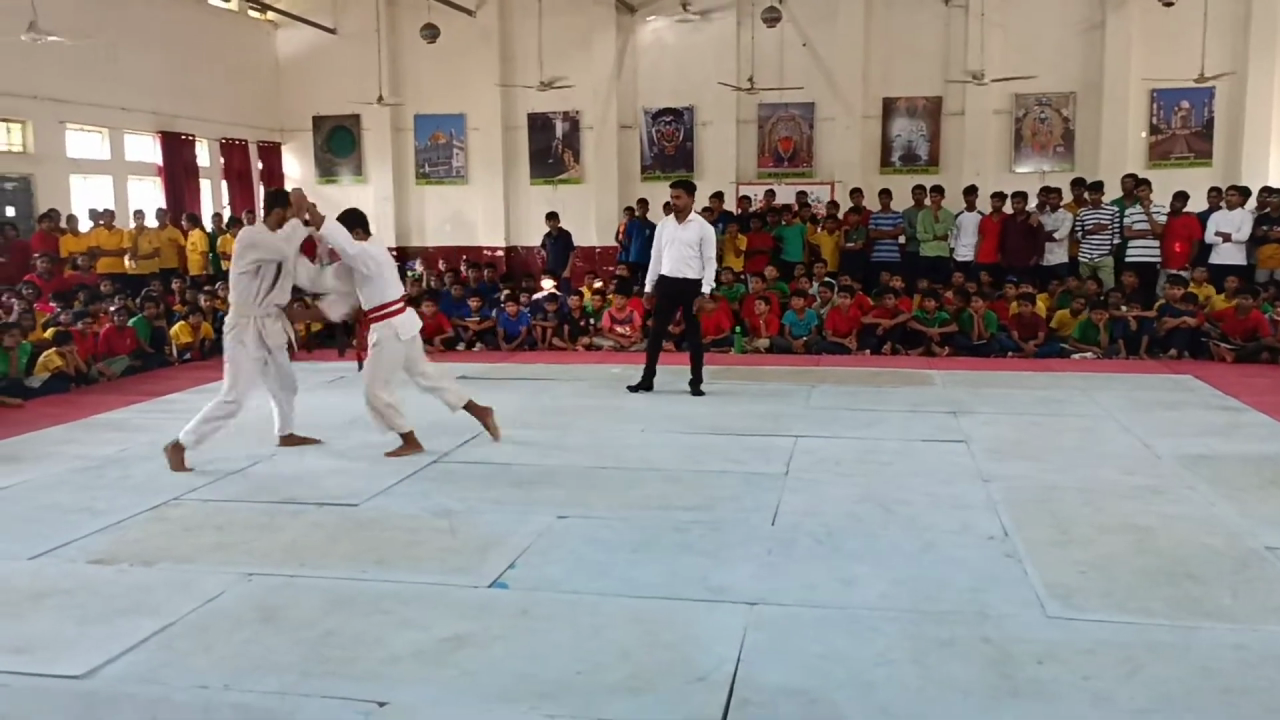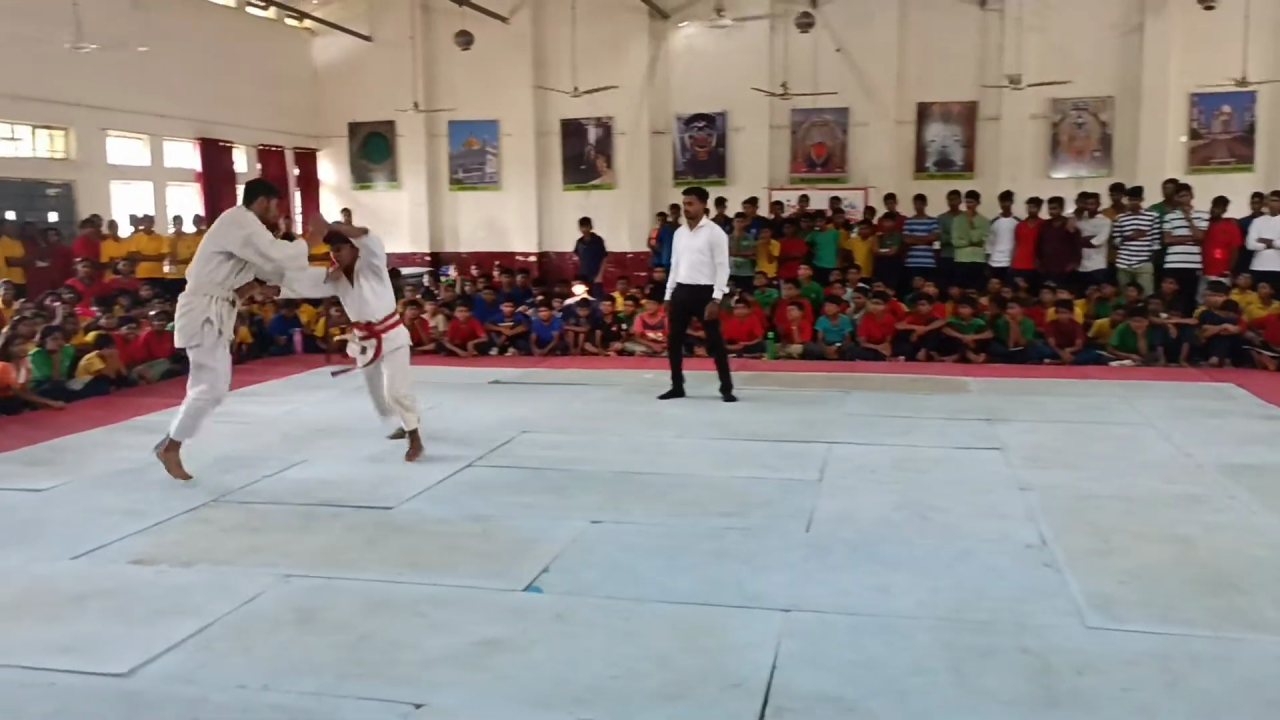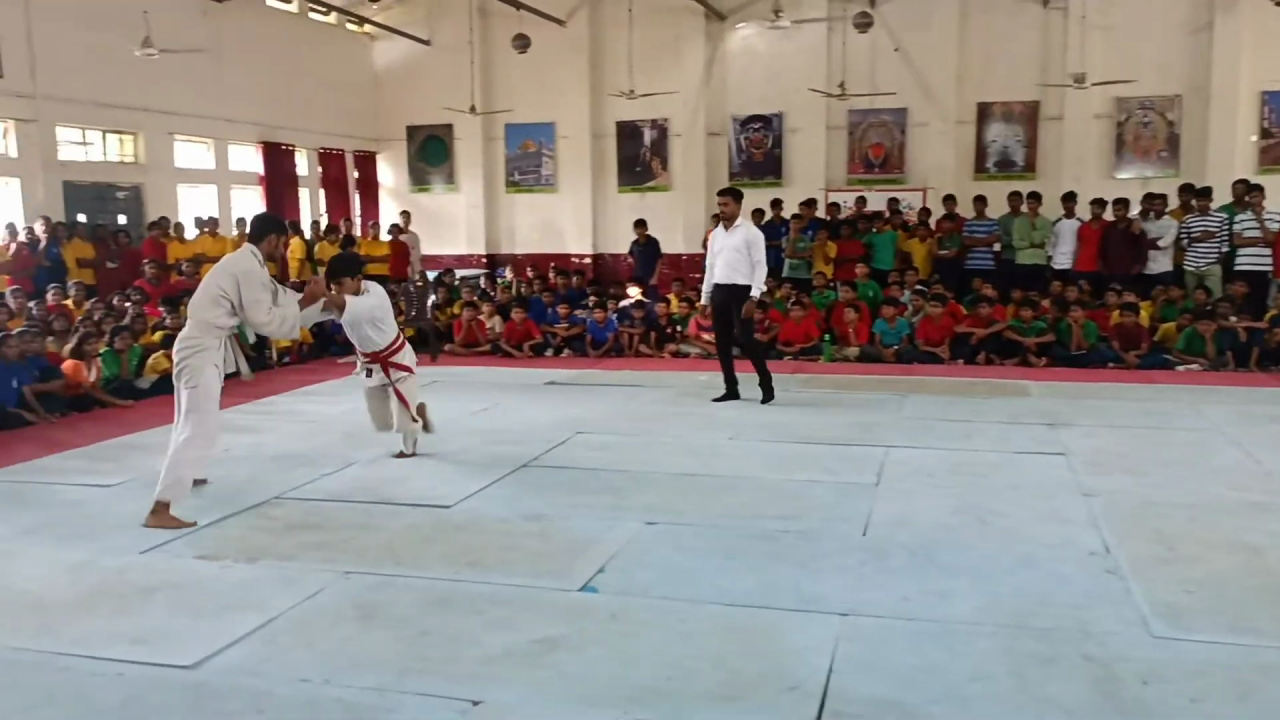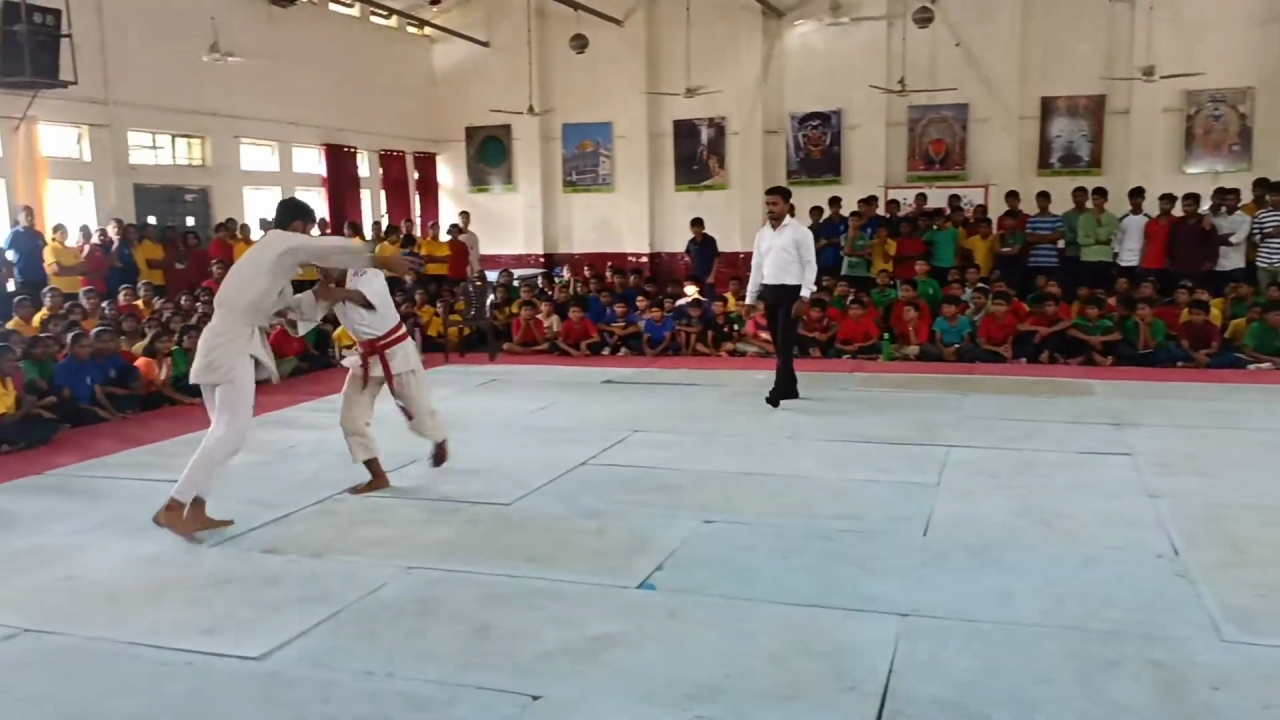
dt=0.3s
person 1, frame 1
left shoulder: (280, 243)
right shoulder: (251, 236)
left elbow: (311, 277)
right elbow: (287, 246)
right wrist: (298, 216)
left hip: (269, 324)
right hip: (245, 327)
left knee: (285, 385)
right knee: (233, 398)
left ankle: (286, 434)
right ankle: (178, 445)
person 1, frame 2
left shoulder: (247, 231)
right shoulder: (237, 221)
left elbow: (275, 268)
right elbow: (280, 257)
right wrist: (309, 242)
left hip: (215, 311)
right hip: (202, 311)
left knee: (213, 385)
right knee: (211, 387)
left ankle: (168, 443)
right ankle: (172, 446)
person 1, frame 3
left shoulder: (243, 261)
right shoulder: (250, 269)
left elbow: (277, 299)
right elbow: (266, 323)
right wrist: (306, 300)
left hip: (199, 344)
right hip: (204, 348)
left knee: (192, 421)
right knee: (200, 430)
left ankle: (181, 476)
right ankle: (161, 510)
person 1, frame 4
left shoulder: (270, 249)
right shoulder: (285, 243)
left elbow: (280, 299)
right elbow: (329, 248)
right wrist: (378, 259)
left hip: (224, 338)
right hip: (230, 344)
left knee: (228, 428)
right knee: (231, 432)
left ankle: (196, 509)
right ankle: (175, 507)
person 2, frame 1
left shoulder: (368, 253)
right shoulder: (370, 254)
left elbow: (335, 237)
left wrist: (312, 214)
left hip: (394, 326)
right hip: (390, 326)
left knee: (376, 390)
right knee: (426, 375)
left ankle: (411, 442)
right ankle: (480, 411)
person 2, frame 2
left shoulder: (371, 262)
right shoulder: (333, 277)
left elbow: (370, 240)
right elbow: (298, 282)
left wrist: (332, 227)
left hip: (391, 338)
right hip: (365, 342)
left knee: (396, 390)
right knee: (381, 395)
left ankle: (414, 438)
right ankle: (410, 422)
person 2, frame 3
left shoulder: (375, 295)
right shoulder: (336, 299)
left elbow: (349, 307)
left hip: (397, 359)
right hip: (369, 364)
left knee: (404, 420)
right knee: (383, 420)
left ankle: (408, 447)
right ankle: (417, 410)
person 2, frame 4
left shoulder: (368, 277)
right shoulder: (327, 290)
left elbow: (373, 299)
right elbow: (303, 309)
left wrist: (341, 295)
left hip: (396, 352)
right hip: (366, 358)
left knee: (419, 412)
right knee: (352, 420)
left ankle: (440, 441)
right ankle: (379, 478)
person 3, frame 1
left shoulder: (703, 228)
right shoulder: (664, 225)
left elbow: (709, 262)
right elbow: (656, 257)
left wrist: (705, 293)
right wrist: (649, 287)
left hip: (690, 285)
right hip: (666, 283)
left knee: (693, 335)
right knee: (656, 331)
left ankle: (696, 382)
right ankle: (647, 379)
person 3, frame 2
left shoulder: (715, 233)
right shoulder: (680, 233)
left elbow: (722, 267)
left wrist: (716, 299)
right wrist: (669, 295)
left hip: (704, 291)
right hip: (682, 290)
left knee: (714, 341)
right knee: (674, 339)
left ankle: (726, 387)
right ankle: (677, 386)
person 3, frame 3
left shoulder: (751, 232)
right shoulder: (715, 235)
left elbow: (760, 266)
left wrist: (753, 298)
right wrist: (705, 298)
left hip: (741, 291)
right hip: (720, 292)
left knee: (745, 339)
right knee: (722, 343)
left ankle: (766, 384)
right ankle: (731, 388)
person 3, frame 4
left shoulder: (800, 232)
right shoulder: (762, 234)
left elbow: (810, 266)
right elbow: (756, 268)
left wrist: (804, 297)
right wrist: (750, 298)
left hip: (791, 291)
right hip: (770, 292)
left knee: (785, 341)
right knee: (779, 343)
left ankle: (778, 391)
right ankle: (790, 388)
